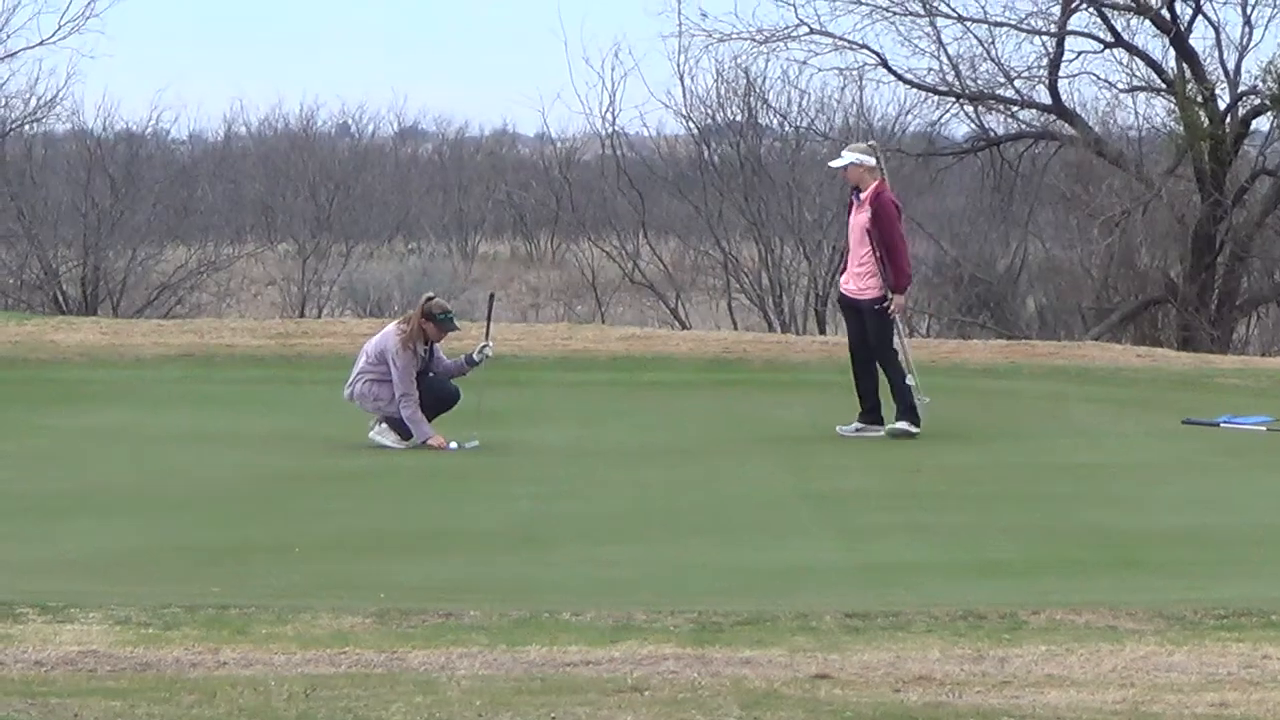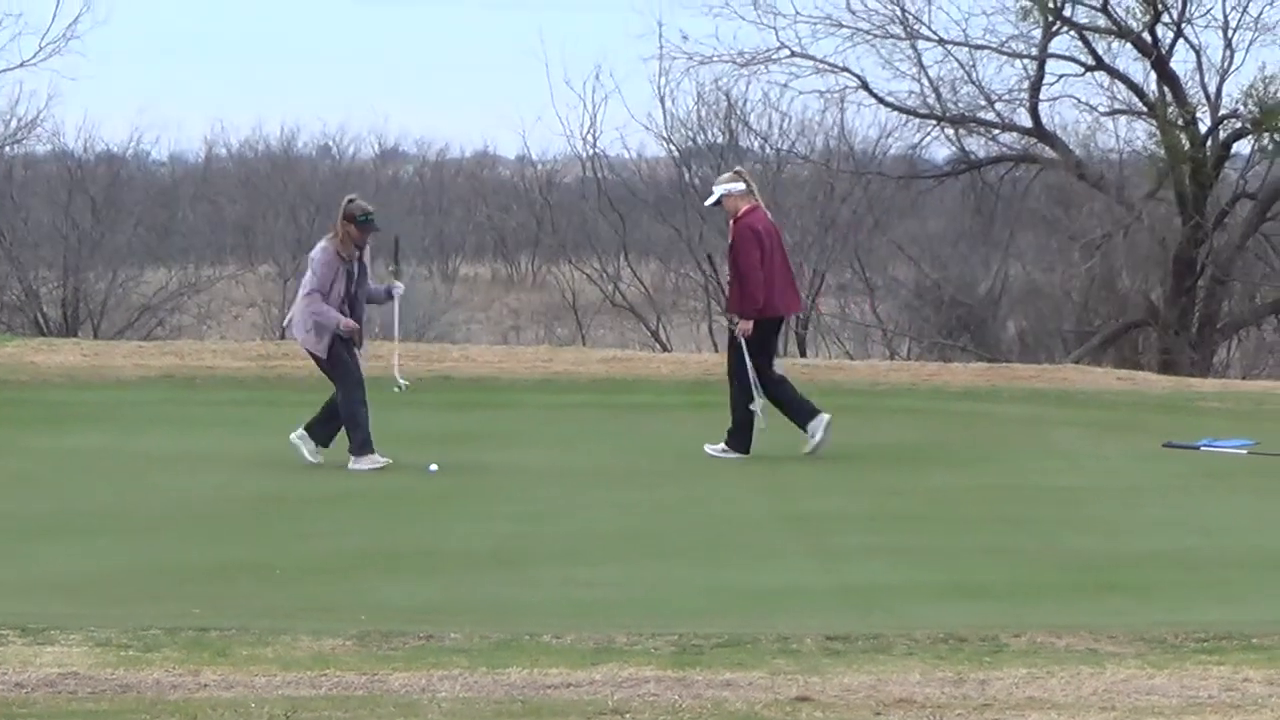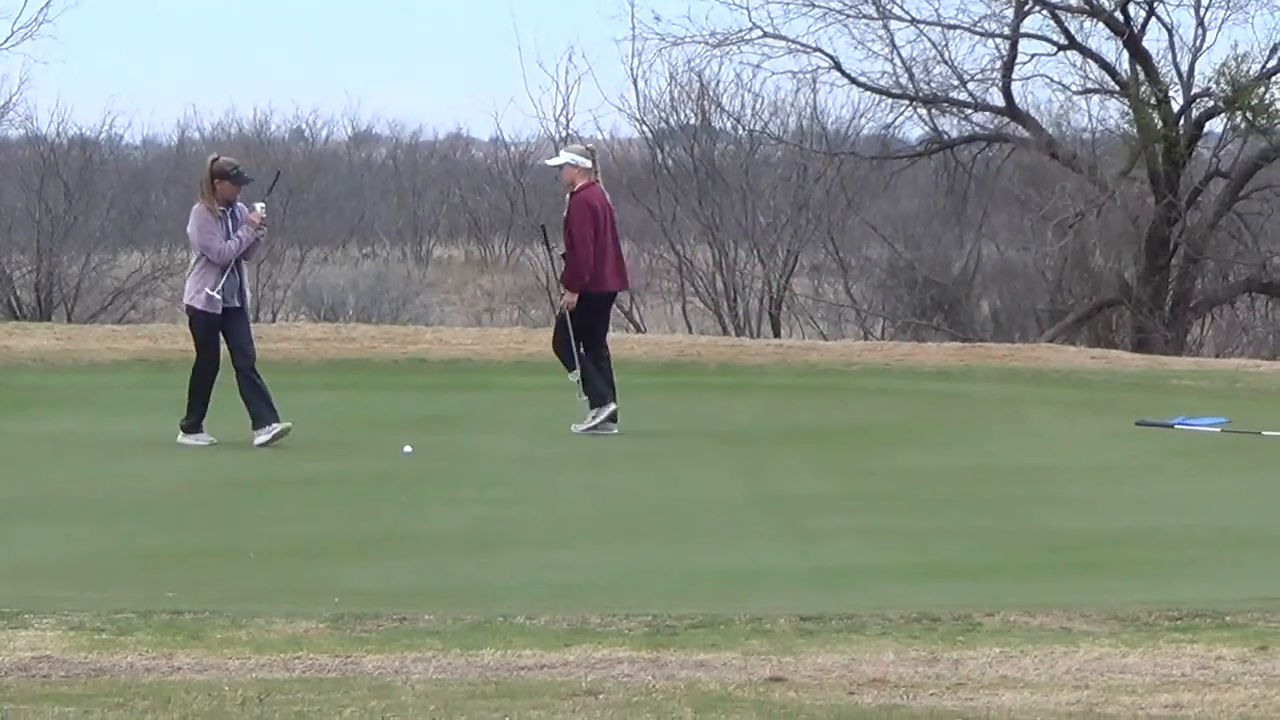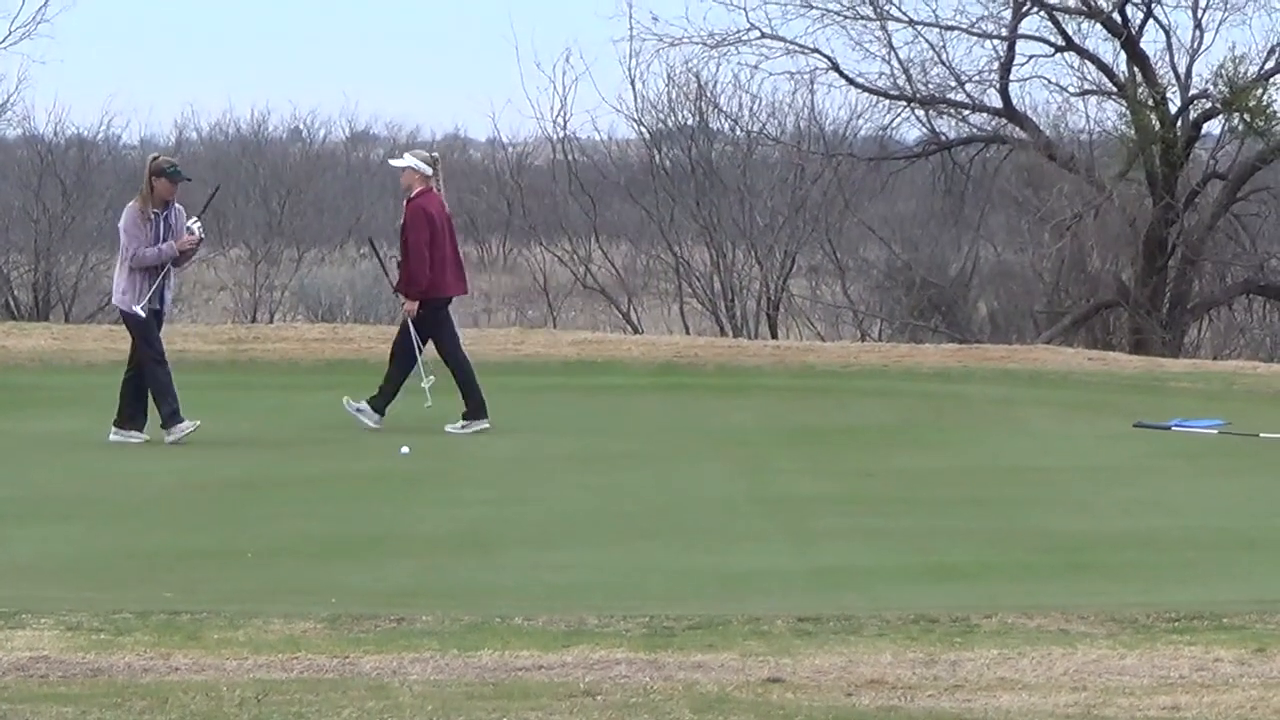
dt=0.7s
person 1, frame 1
left shoulder: (883, 201)
right shoulder: (856, 199)
left elbow: (897, 247)
left wrist: (899, 290)
right wrist: (844, 279)
left hip: (877, 293)
right hip: (852, 291)
left knee: (884, 353)
right knee: (860, 354)
left ankle: (907, 417)
right ankle: (870, 419)
person 1, frame 2
left shoulder: (745, 226)
right shoulder: (763, 219)
left elbow: (751, 273)
left wrist: (746, 314)
left hip: (759, 312)
right hip: (776, 307)
left knee: (740, 374)
right knee: (763, 372)
left ankle: (737, 444)
right ankle: (813, 417)
person 1, frame 3
left shoulder: (581, 200)
right shoulder: (597, 194)
left elbow: (582, 249)
left wrist: (573, 287)
left hip: (590, 285)
right hip: (606, 283)
left knee: (564, 344)
right knee: (595, 347)
left ankle: (602, 401)
right ankle: (605, 416)
person 1, frame 4
left shoulder: (418, 207)
right shoulder: (433, 202)
left elbow: (418, 255)
left wrist: (412, 295)
left hip: (428, 290)
right hip: (437, 286)
left knee: (448, 349)
right knee: (402, 350)
left ankle: (477, 414)
right ankle: (375, 407)
person 2, frame 1
right shoulder: (401, 343)
left elbow: (441, 367)
right elbow: (406, 397)
left wrist: (472, 359)
right wrist: (427, 435)
left hip: (393, 384)
right hip: (370, 390)
left knee: (448, 392)
right knee: (443, 394)
left ankle: (388, 421)
right ankle: (389, 429)
person 2, frame 2
left shoulder: (362, 251)
right shoulder: (326, 252)
left elbow: (365, 294)
right elbow: (310, 298)
left wrist: (387, 292)
right wrist: (339, 321)
left hip: (342, 331)
right hip: (315, 328)
left knee: (348, 387)
right knee: (352, 386)
left ankle: (309, 436)
right ankle: (362, 454)
person 2, frame 3
left shoulder: (238, 211)
right shoulder: (201, 213)
left elbow: (246, 253)
right elbow: (221, 254)
left wrist: (258, 231)
right wrist: (247, 230)
left hip: (235, 297)
right hip: (206, 298)
left knee: (246, 360)
right knee: (208, 363)
left ankle: (264, 424)
right ankle: (190, 429)
person 2, frame 4
left shoulder: (177, 212)
right shoulder: (134, 212)
left elbow: (177, 254)
right elbow: (136, 256)
left wrist: (189, 247)
right wrist: (174, 247)
left hip: (158, 296)
right hip: (134, 296)
left knee: (141, 360)
right knee: (154, 357)
left ankle: (124, 426)
right ankle: (172, 423)
